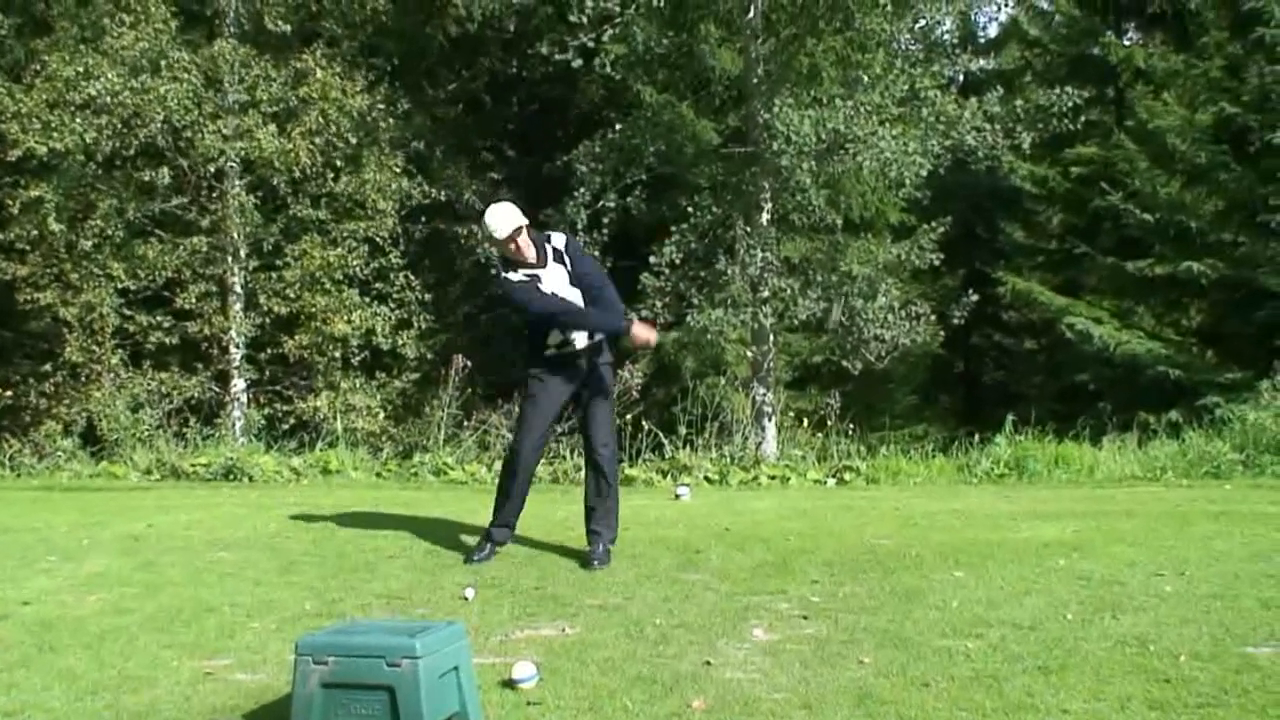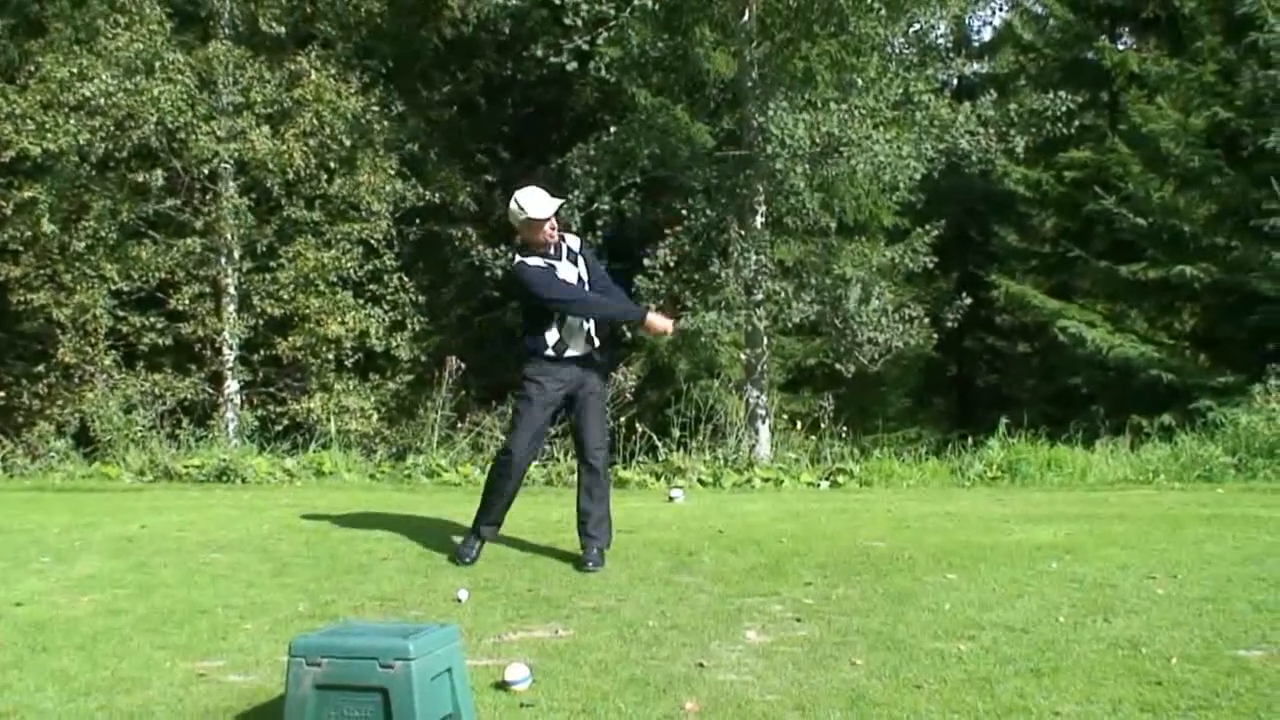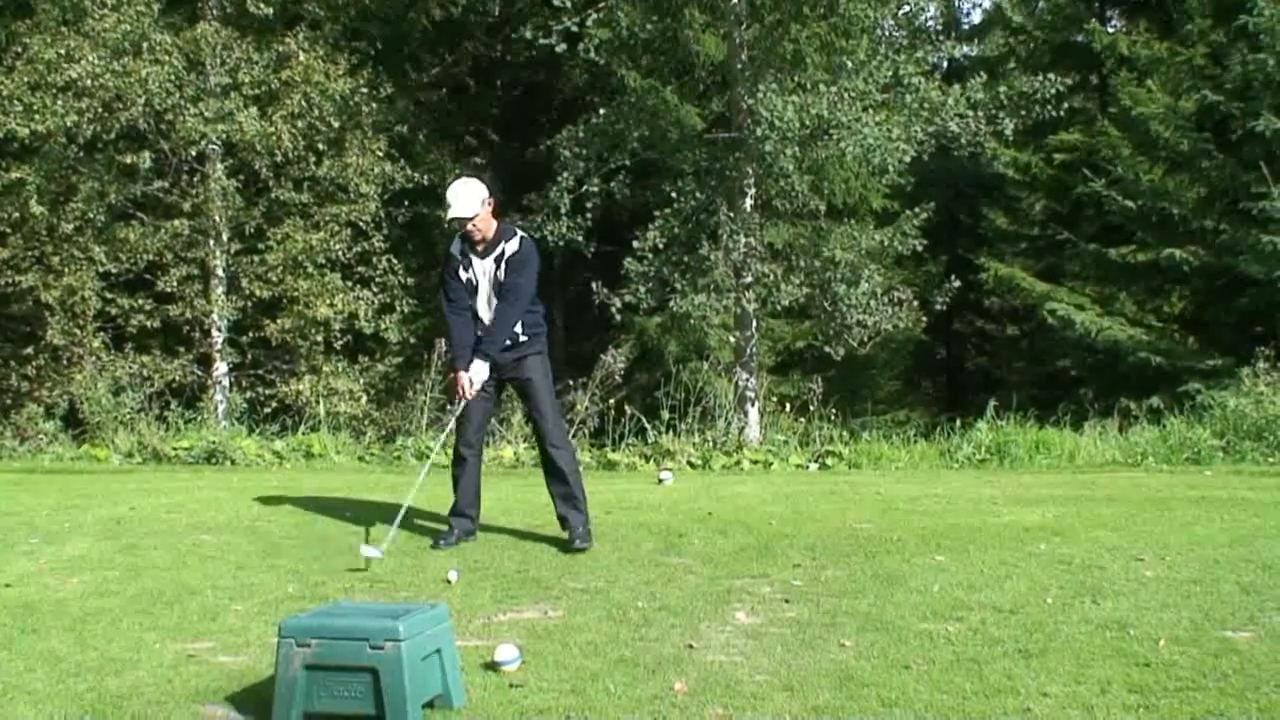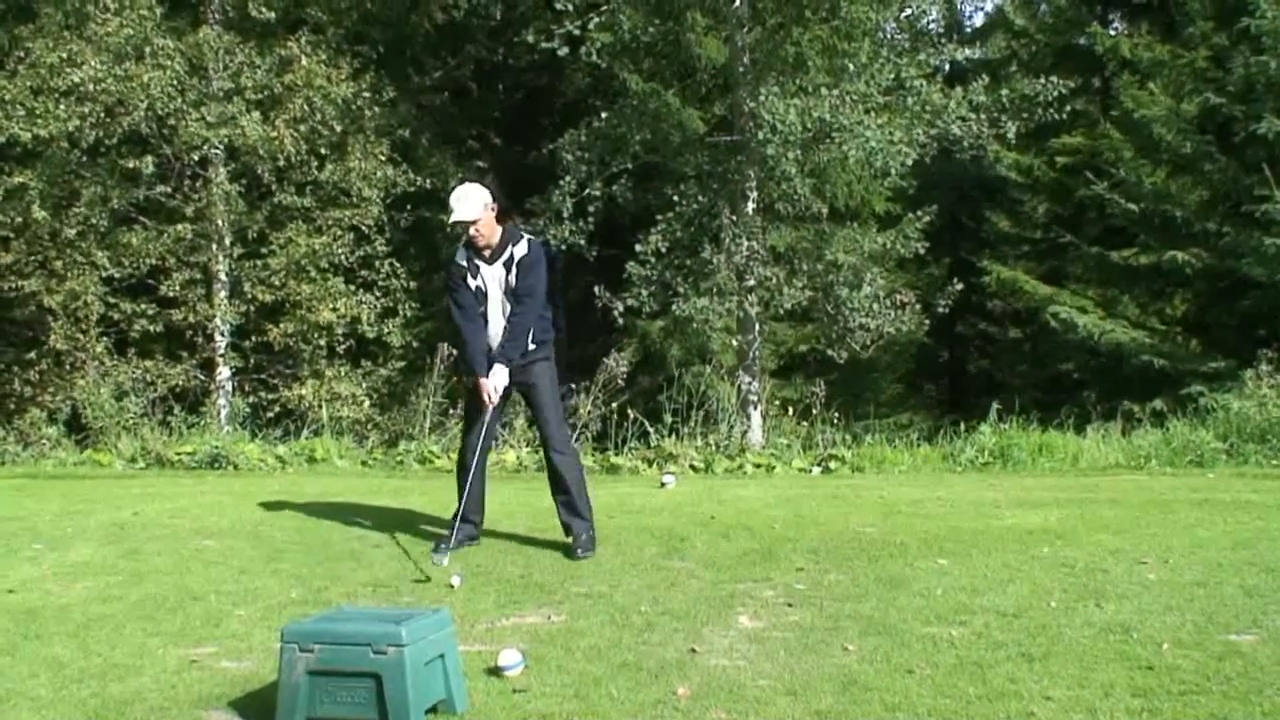
dt=0.7s
person 1, frame 1
left shoulder: (560, 244)
right shoulder: (512, 282)
left elbow: (598, 286)
right elbow: (563, 313)
left wrist: (624, 324)
right wrist: (625, 328)
left hip: (594, 358)
right hip: (549, 370)
left knee: (602, 451)
right knee: (522, 452)
left ankle: (599, 539)
right ankle: (497, 533)
person 1, frame 2
left shoulder: (572, 244)
right shoulder: (526, 269)
left elbow: (604, 287)
right elbow: (580, 302)
left wrist: (638, 314)
right wrist: (642, 317)
left hip: (588, 364)
right hip: (545, 370)
left knee: (595, 453)
right knee: (517, 450)
left ankle: (593, 542)
right ankle: (481, 531)
person 1, frame 3
left shoulder: (520, 247)
right shoulder: (456, 254)
left elbow: (511, 308)
right elbow: (457, 313)
left wrist: (483, 361)
right wrist: (461, 366)
left hip: (525, 350)
right hip: (477, 356)
left knee: (550, 431)
right knee: (468, 436)
left ankle: (576, 521)
right ankle: (462, 520)
person 1, frame 4
left shoulder: (528, 250)
right shoulder: (462, 263)
left elbow: (526, 312)
right elbow: (468, 322)
left wrist: (503, 365)
right wrist: (480, 373)
left hip: (532, 356)
right hip: (487, 362)
left knee: (555, 439)
right knee: (472, 442)
left ankle: (580, 527)
right ankle: (467, 524)
